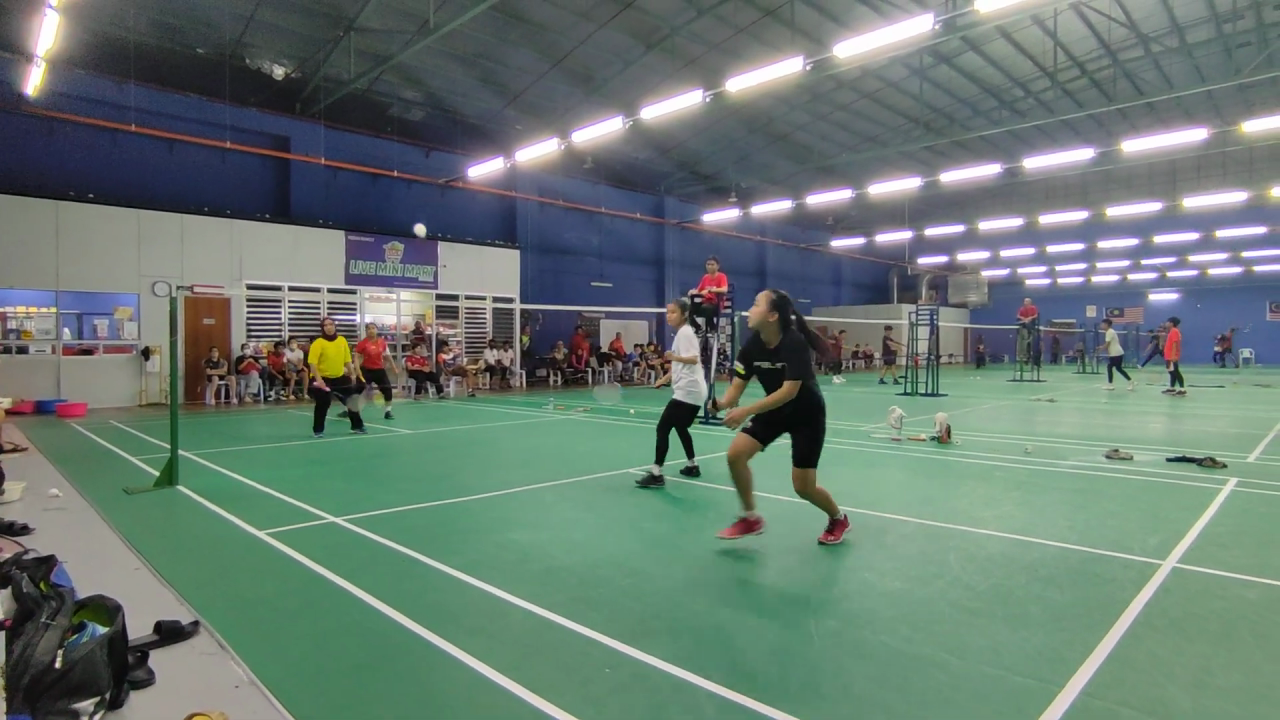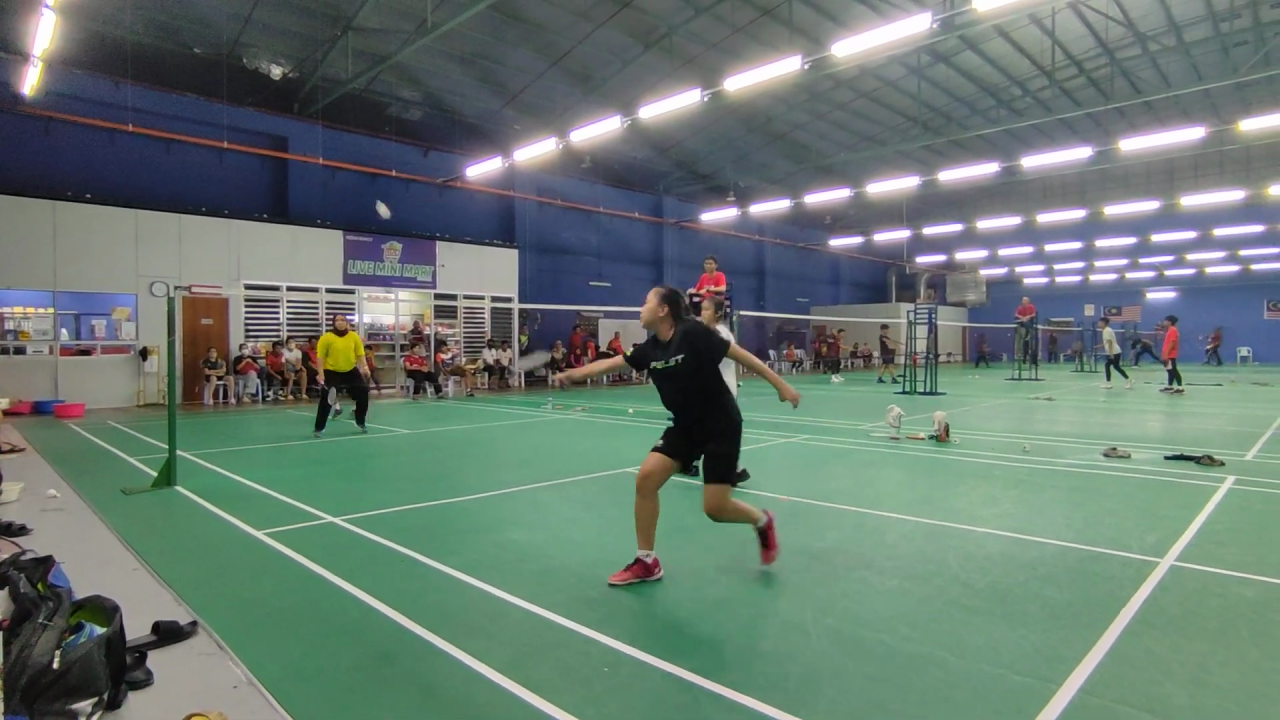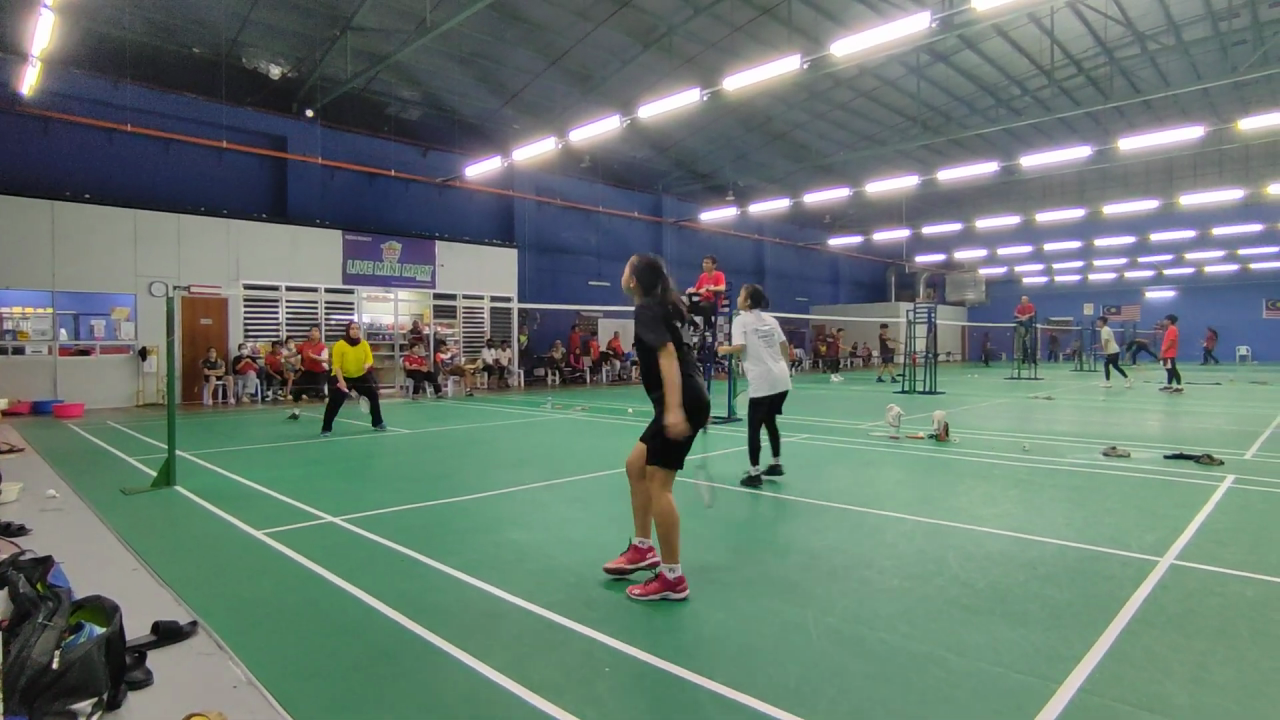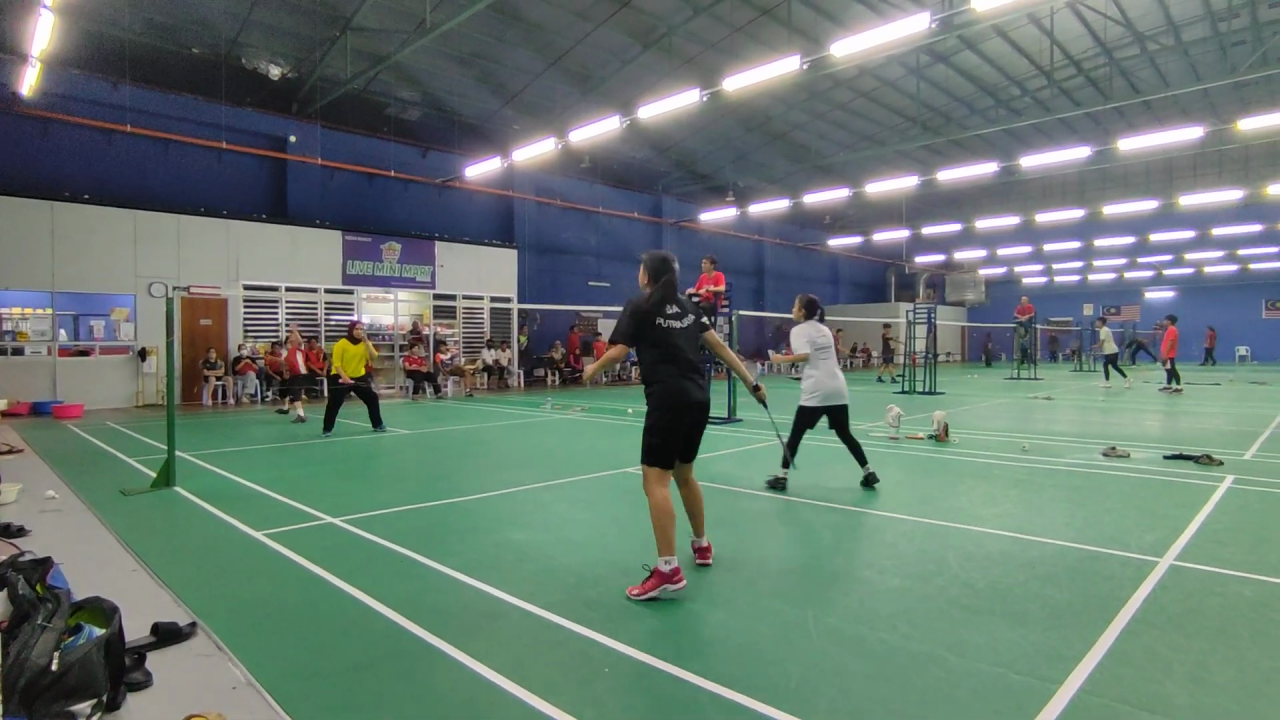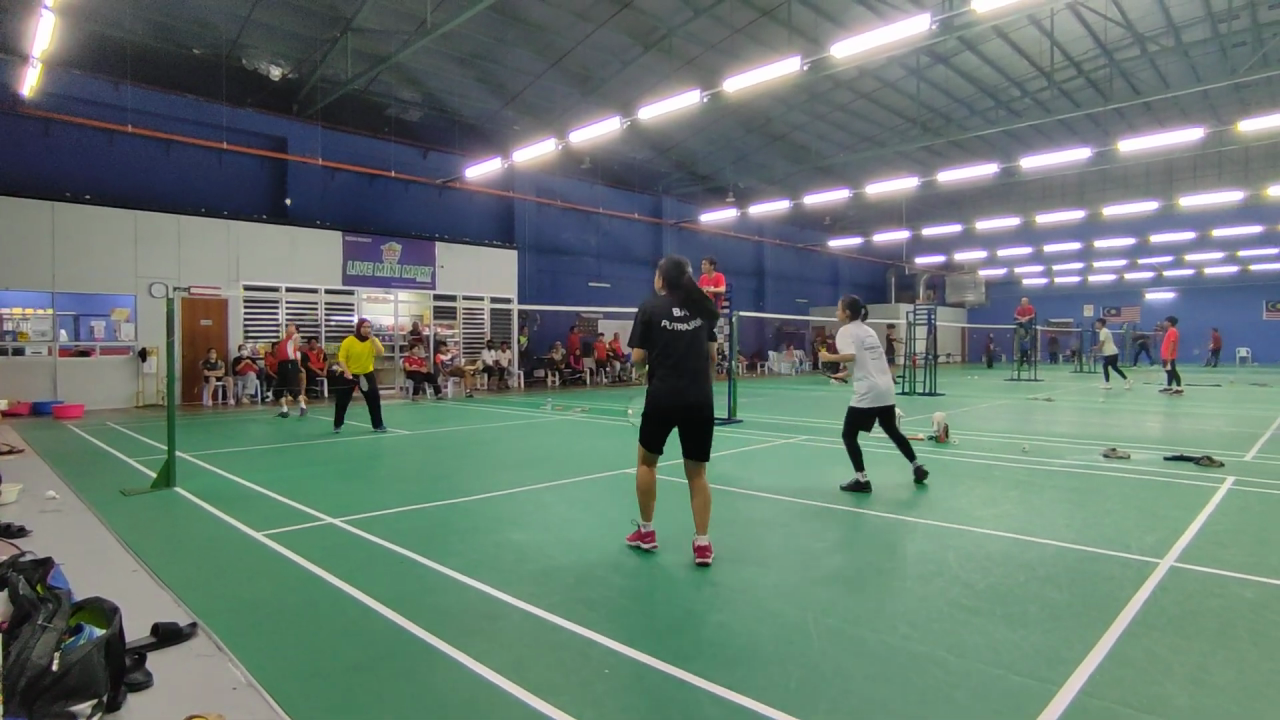
dt=0.3s
person 1, frame 1
left shoulder: (795, 344)
right shoulder: (753, 345)
left elbow: (789, 391)
right elbow: (737, 386)
left wrist: (747, 411)
right wrist: (725, 404)
left hip: (807, 415)
right hip: (775, 411)
left knee: (803, 486)
right knee: (735, 454)
left ankle: (838, 520)
right ankle: (750, 518)
person 1, frame 2
left shoulder: (693, 334)
right shoulder: (649, 349)
left elbow: (741, 356)
right elbow: (612, 364)
left wrist: (781, 384)
right wrist: (570, 375)
left hip: (719, 426)
right hip: (685, 427)
left knee: (716, 508)
right knee: (646, 479)
left ankle: (762, 521)
right ankle: (646, 562)
person 1, frame 3
left shoulder: (648, 310)
right shoulder: (661, 308)
left elbow: (667, 356)
left wrist: (676, 408)
left hip: (682, 405)
right hip: (688, 401)
left knee: (656, 486)
right knee: (635, 466)
left ankle: (672, 578)
right ankle: (642, 548)
person 1, frame 4
left shoulder: (638, 306)
right shoulder: (688, 306)
left elbow: (617, 355)
right elbow: (719, 347)
left wrist: (594, 369)
right wrist: (751, 382)
left hip: (667, 400)
right hip: (698, 397)
left knee: (656, 481)
right knee: (682, 472)
left ankle: (669, 570)
right ankle: (701, 545)
person 1, frame 5
left shoulder: (649, 308)
right shoulder: (702, 309)
left elbow: (638, 358)
right elbow: (712, 356)
left hip: (663, 397)
right hip: (700, 399)
left knee: (646, 462)
right knee: (697, 473)
left ankle: (646, 530)
right ankle: (702, 544)
person 2, frame 1
left shoulder: (685, 333)
right shoulder: (684, 333)
left elbow: (694, 359)
left wrist: (673, 357)
right wrist: (665, 378)
left hip: (688, 391)
right hip: (694, 391)
left knee: (662, 428)
right knee: (681, 427)
left ankle: (656, 474)
right ankle: (692, 465)
person 2, frame 2
left shoulder: (714, 334)
right shoulder: (725, 333)
right elbow: (734, 360)
right wrist: (733, 381)
right hip: (726, 390)
left ankle: (738, 470)
person 2, frame 3
left shoulder: (741, 320)
right shoulder: (770, 319)
left elbow: (740, 346)
right elbow: (785, 345)
left wrist: (724, 350)
right wrist: (782, 365)
left hip: (762, 382)
right hip: (781, 381)
left knee: (754, 426)
right knee: (770, 422)
left ankle: (755, 473)
right ankle: (776, 464)
person 2, frame 4
left shoulder: (798, 330)
right shoulder: (824, 330)
left elbow: (805, 355)
left wrist: (783, 359)
left hip: (816, 392)
right hip: (838, 389)
left knee: (796, 434)
right knee: (844, 433)
left ankle: (782, 477)
right ankle: (868, 472)
person 2, frame 5
left shoulder: (845, 331)
right shoulder: (868, 330)
left elbow: (851, 356)
left wrist: (829, 358)
right wrist: (848, 374)
left hip: (867, 393)
right hip: (886, 390)
left knee: (849, 435)
right knee: (892, 431)
left ankle: (862, 480)
right ankle: (917, 467)
